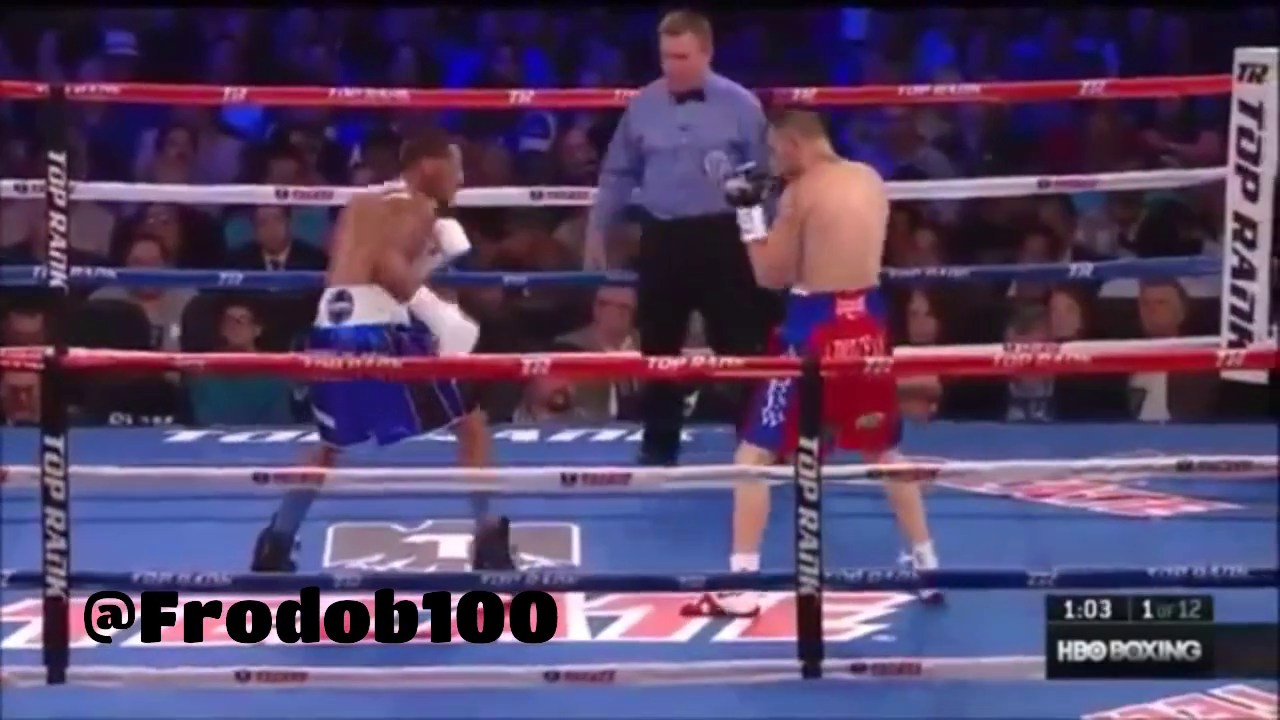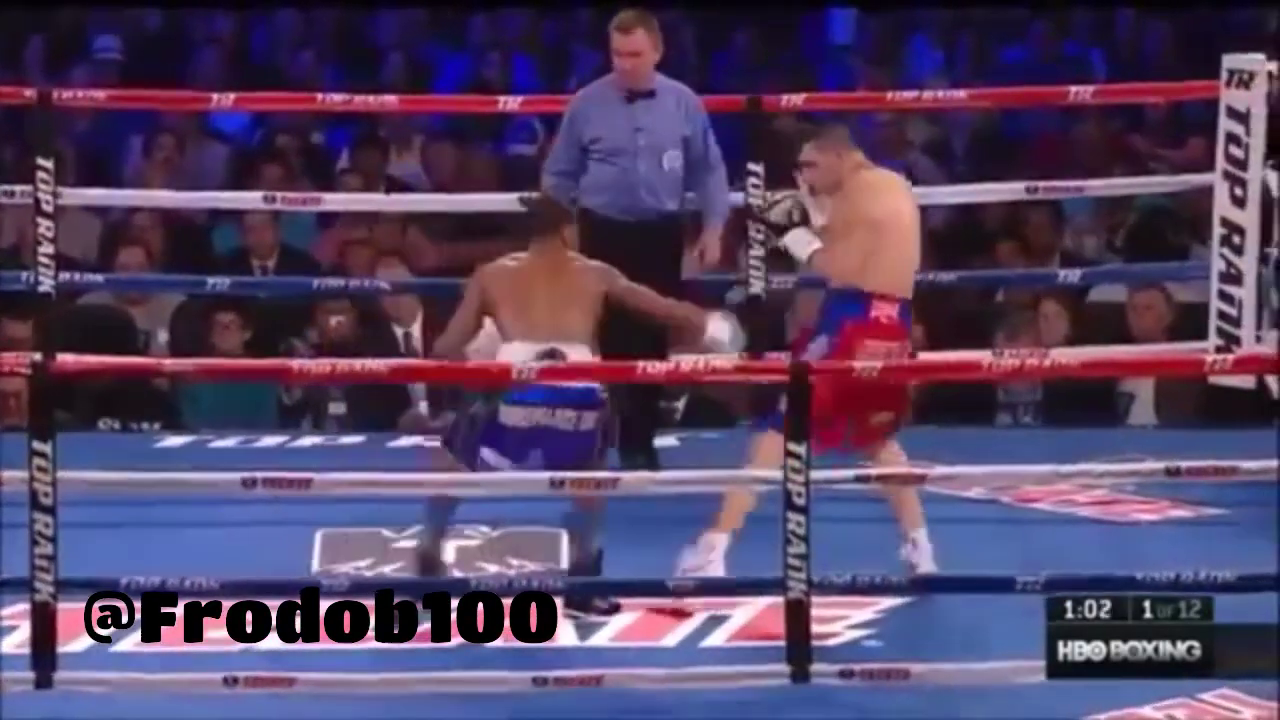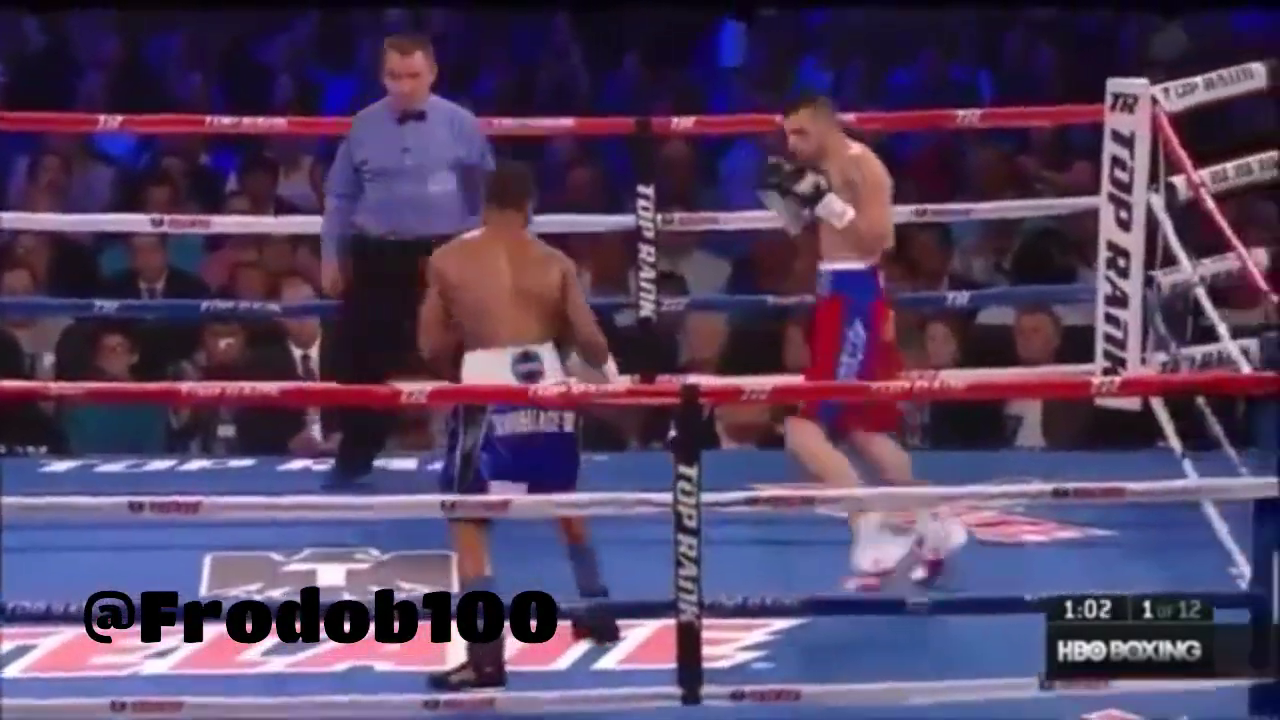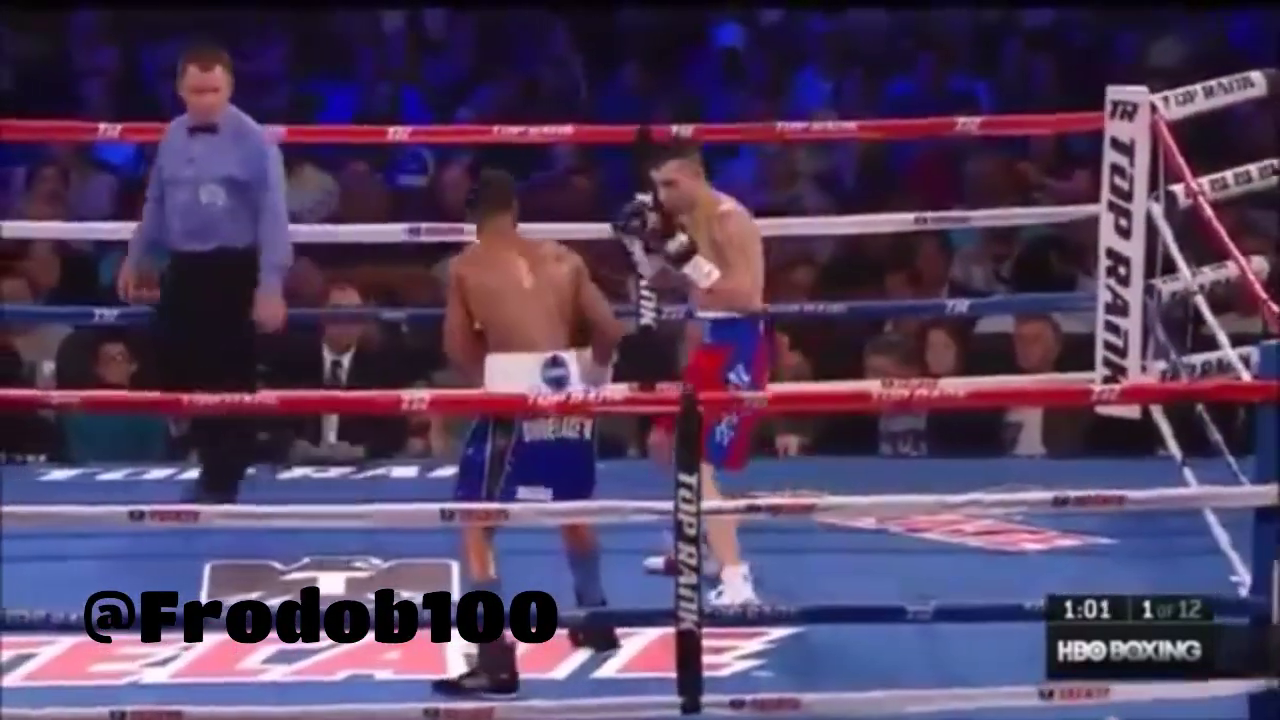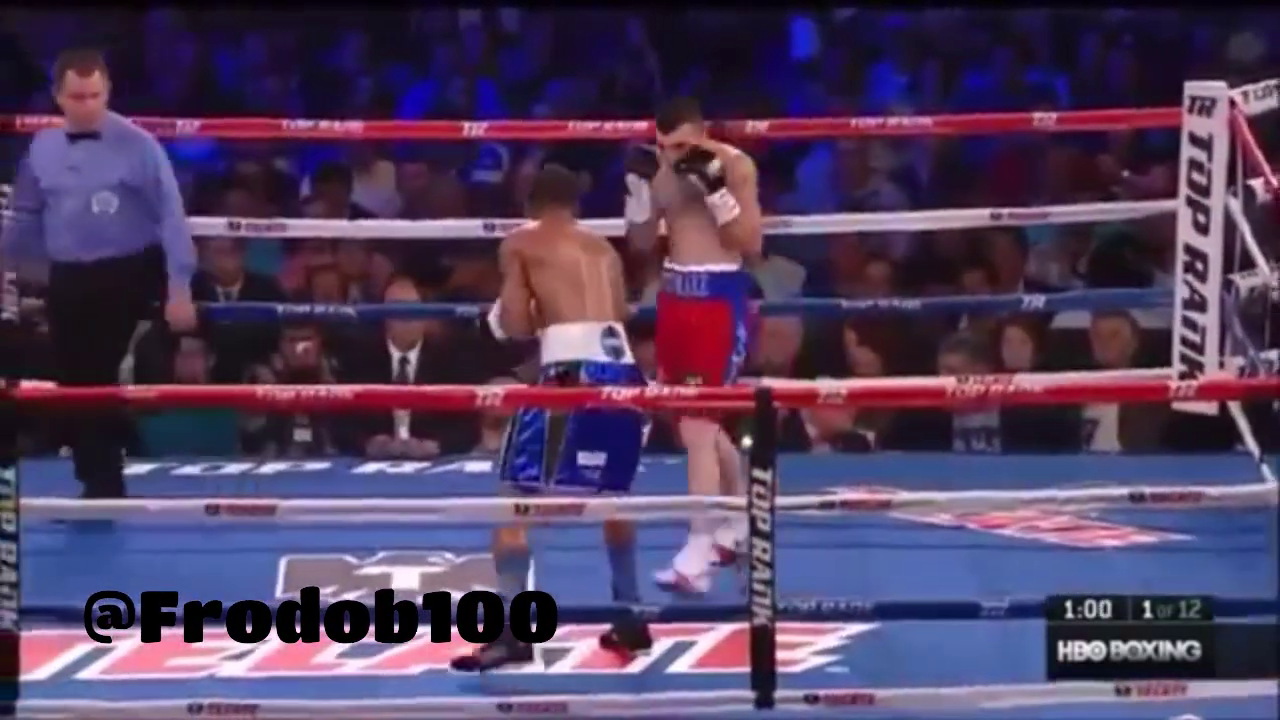
dt=0.7s
person 1, frame 1
left shoulder: (363, 201)
right shoulder: (418, 206)
right elbow: (386, 263)
left wrist: (435, 252)
right wrist: (440, 314)
left hip: (328, 332)
right hip: (381, 332)
left knee: (330, 444)
right knee: (471, 427)
left ankle: (272, 547)
right ankle: (490, 548)
person 1, frame 2
left shoulder: (491, 276)
right shoulder: (593, 273)
left elbow: (448, 349)
right elbow: (662, 308)
left wrist: (476, 350)
right wrist: (710, 325)
left hip: (515, 388)
right hip: (578, 391)
left knee: (459, 463)
left ankle: (430, 557)
right ankle: (584, 583)
person 1, frame 3
left shoulder: (447, 260)
right shoulder: (558, 264)
left elbow: (432, 345)
right elbow: (590, 341)
right wrist: (604, 366)
left hip: (490, 395)
right hip: (548, 391)
left knee: (468, 523)
right knee: (561, 501)
left ankle: (486, 656)
right ankle: (597, 612)
person 1, frame 4
left shoulder: (464, 266)
right shoulder: (563, 258)
left elbow: (458, 351)
right elbow: (609, 331)
right wrist: (592, 365)
left hip: (512, 399)
right hip: (568, 395)
left knee: (475, 525)
right knee: (572, 507)
left ankle: (497, 662)
right ankle: (596, 622)
person 1, frame 5
left shoulder: (520, 244)
right shoulder: (605, 250)
left elbow: (515, 326)
left hip: (572, 372)
right hip: (622, 370)
left knee: (516, 498)
right knee: (612, 497)
left ankle: (510, 635)
right ankle: (631, 622)
person 2, frame 1
left shoulder: (802, 191)
right shoulder: (872, 180)
left elbow: (772, 272)
left wrist: (748, 213)
left hip: (815, 328)
right hip: (868, 324)
left knee: (753, 453)
right knee: (883, 450)
left ankle: (741, 583)
right ankle: (925, 564)
person 2, frame 2
left shoulder: (856, 192)
right shoulder: (896, 187)
left elbow: (841, 270)
left wrist: (795, 234)
right wrist: (813, 208)
left hip: (849, 328)
right hip: (892, 331)
left knee: (773, 441)
right knee: (879, 441)
left ankle: (710, 560)
right ankle: (919, 553)
person 2, frame 3
left shoulder: (860, 164)
right shoulder: (825, 172)
left elbow: (879, 239)
left wrist: (825, 198)
right wrist: (786, 202)
left hip: (856, 306)
right hip: (837, 299)
left knee: (803, 430)
right knee: (866, 431)
left ankle: (872, 537)
right ankle: (938, 528)
person 2, frame 4
left shoulder: (731, 221)
right shoulder: (684, 217)
left elbow: (748, 299)
left wrist: (688, 259)
right wrist: (640, 243)
left hip: (735, 350)
right hip: (710, 345)
left knee: (696, 466)
right knee: (664, 442)
left ankle: (736, 585)
person 2, frame 5
left shoulder: (736, 165)
right shoulder: (658, 168)
left elbow: (752, 244)
right elbow: (642, 243)
left wrist: (715, 187)
right wrist: (638, 184)
left hip: (721, 300)
right hip: (674, 295)
left knee: (696, 425)
right knee: (706, 422)
left ankle: (694, 558)
right ankle: (738, 528)
person 3, frame 1
left shoulder: (739, 104)
right shoulder: (644, 105)
right elbow: (619, 173)
right wrist: (597, 229)
left hip: (719, 238)
right hip: (661, 239)
left knee: (737, 347)
right knee: (659, 346)
right ankle: (660, 444)
person 3, frame 2
left shoulder: (684, 103)
right shoulder: (586, 103)
left elbow: (709, 170)
right elbow: (560, 175)
left wrist: (713, 226)
left hip: (661, 236)
right hip: (603, 235)
left knee: (651, 341)
right knee: (614, 342)
left ankle: (639, 440)
right ankle: (632, 443)
person 3, frame 3
left shoulder: (462, 126)
right shoulder: (364, 127)
left elbow: (485, 196)
right elbow: (340, 197)
right wrist: (331, 255)
right hip: (376, 257)
right knee: (357, 362)
right ankle: (355, 456)
person 3, frame 4
left shoulder: (252, 140)
right shoulder: (172, 137)
left elbow: (273, 217)
right elbow: (157, 204)
left wrist: (271, 286)
right wrist: (135, 258)
left hip: (233, 270)
right hip: (184, 268)
left knee: (225, 380)
right knee: (177, 377)
left ankle: (218, 485)
right ankle: (230, 464)
person 3, frame 5
left shoulder: (137, 146)
right shoulder: (42, 147)
left elbow: (170, 217)
left wrist: (179, 288)
left hip: (121, 277)
right hip: (67, 280)
left knee: (93, 384)
right knee: (78, 385)
left ankle: (100, 489)
right ankle: (105, 491)
